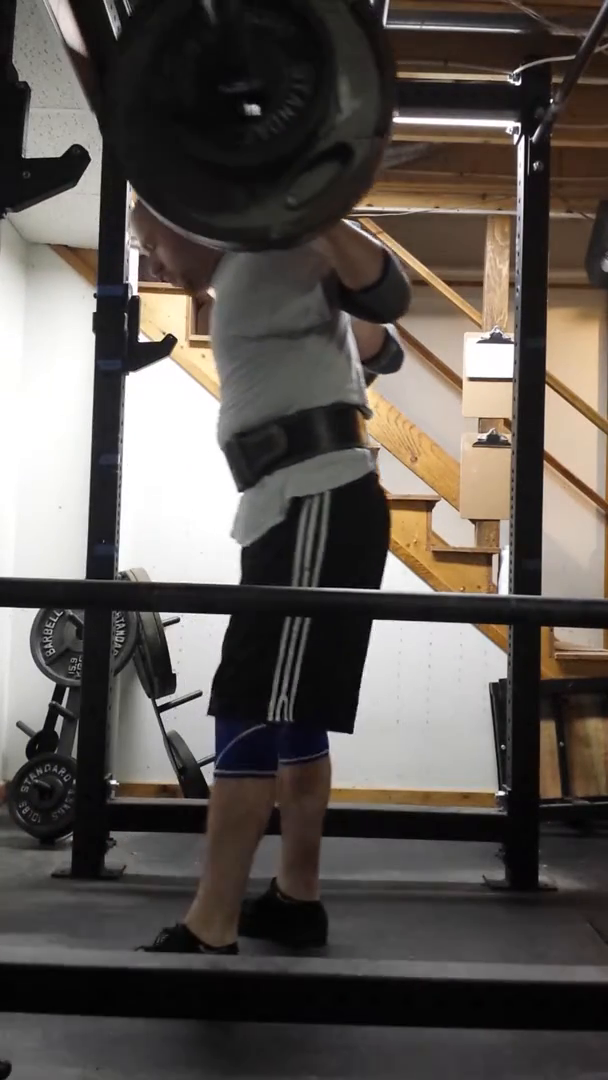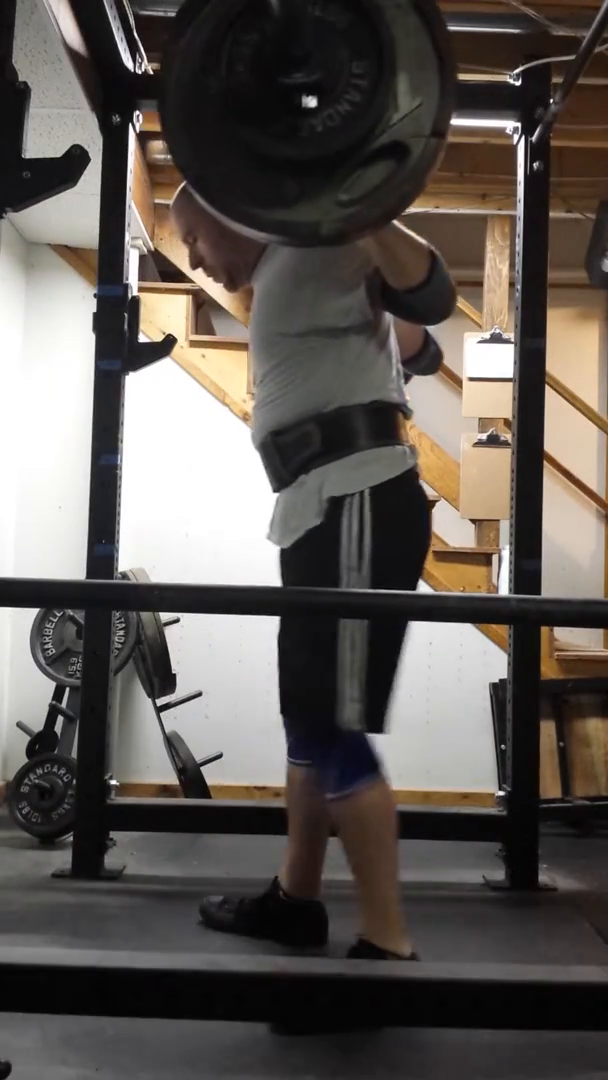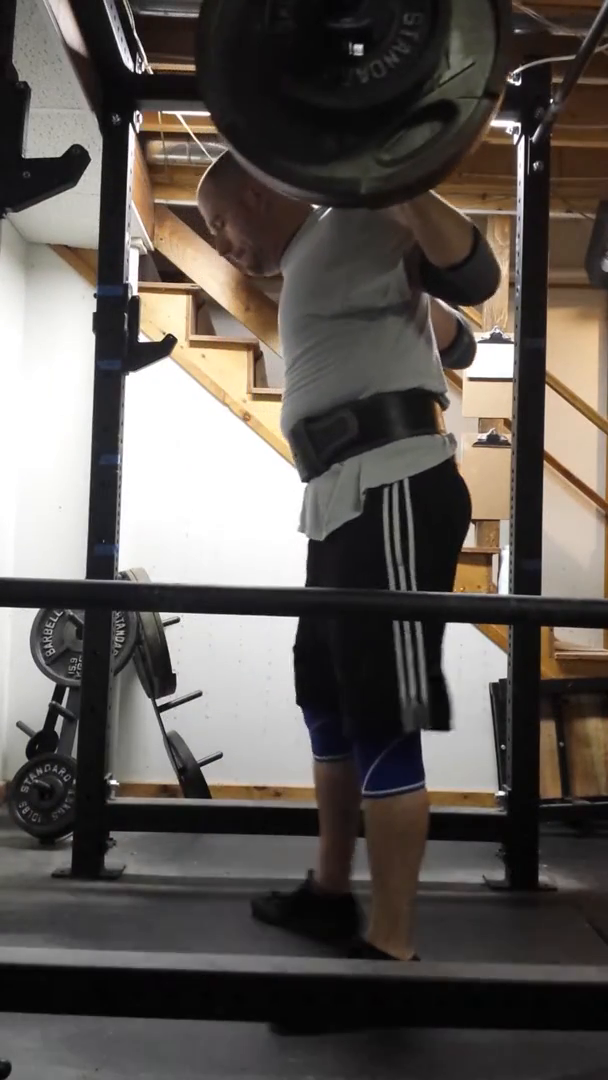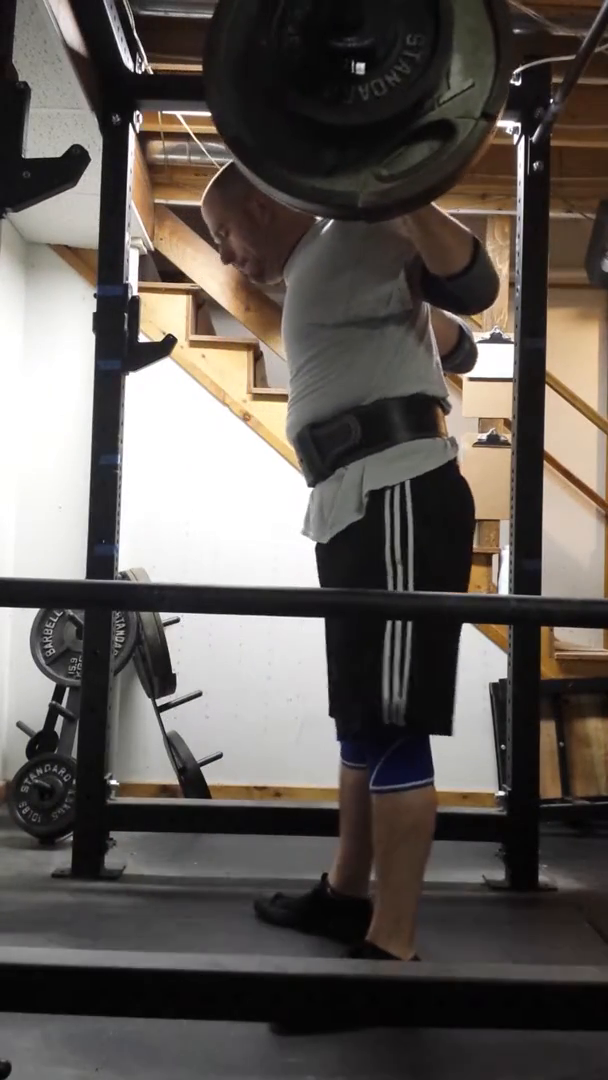
dt=0.4s
person 1, frame 1
left shoulder: (270, 253)
right shoulder: (254, 280)
left elbow: (384, 292)
right elbow: (380, 348)
left hip: (321, 504)
right hip: (294, 508)
left knee: (249, 714)
right knee: (290, 713)
left ankle: (208, 932)
right ankle: (294, 898)
person 1, frame 2
left shoulder: (312, 250)
right shoulder: (289, 278)
left elbow: (429, 294)
right elbow: (417, 347)
left hip: (358, 505)
right hip: (323, 512)
left knee: (333, 724)
right knee: (311, 716)
left ankle: (388, 946)
right ankle: (295, 896)
person 1, frame 3
left shoulder: (350, 228)
right shoulder: (318, 263)
left elbow: (472, 274)
right elbow: (455, 340)
right wrist: (421, 320)
left hip: (392, 495)
right hip: (349, 505)
left knee: (382, 721)
right knee: (330, 705)
left ankle: (389, 948)
right ankle: (331, 889)
person 1, frame 4
left shoulder: (351, 237)
right shoulder: (322, 273)
left elbow: (472, 283)
right elbow: (454, 345)
right wrist: (421, 323)
left hip: (398, 499)
right hip: (357, 508)
left knee: (388, 722)
right knee: (360, 716)
left ankle: (391, 948)
right ankle: (346, 891)
